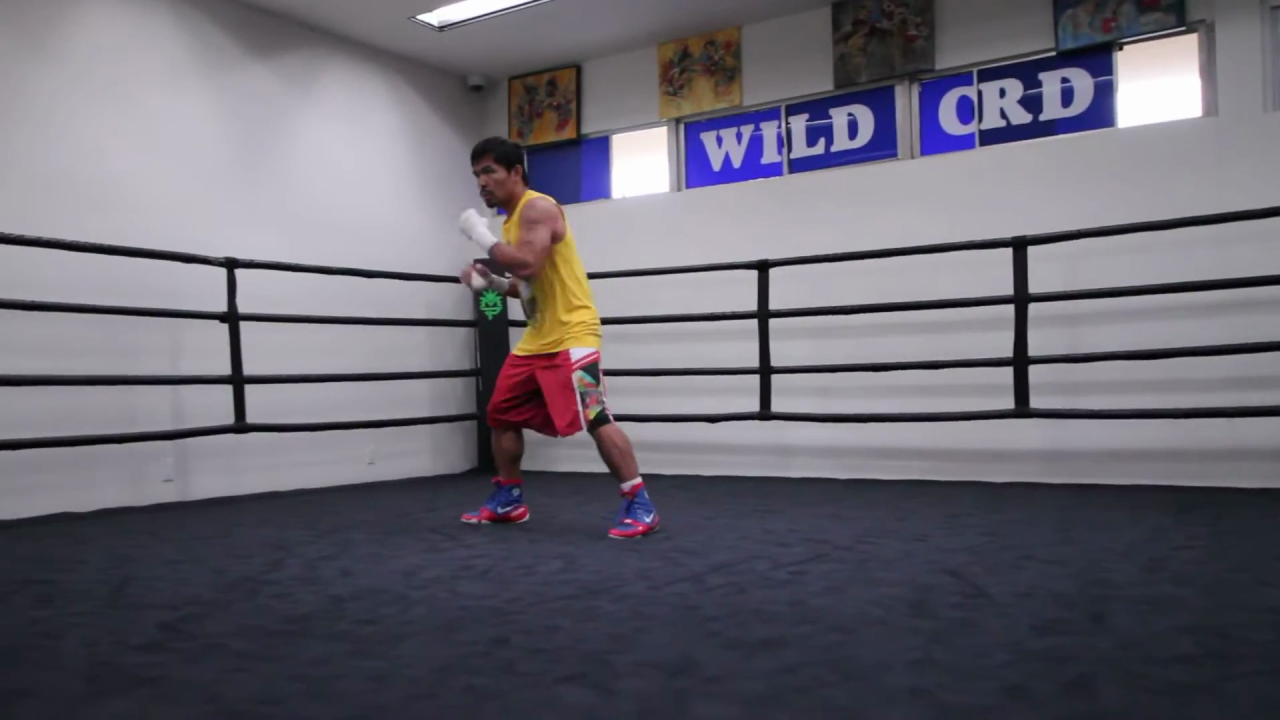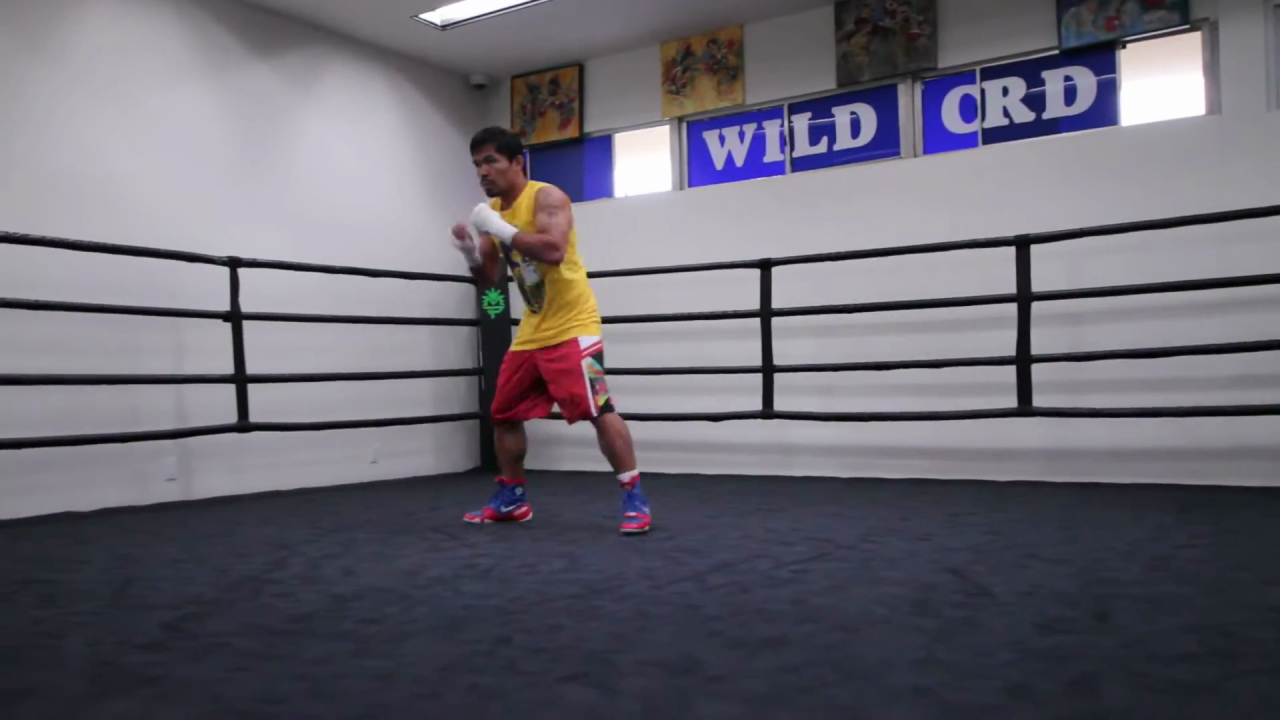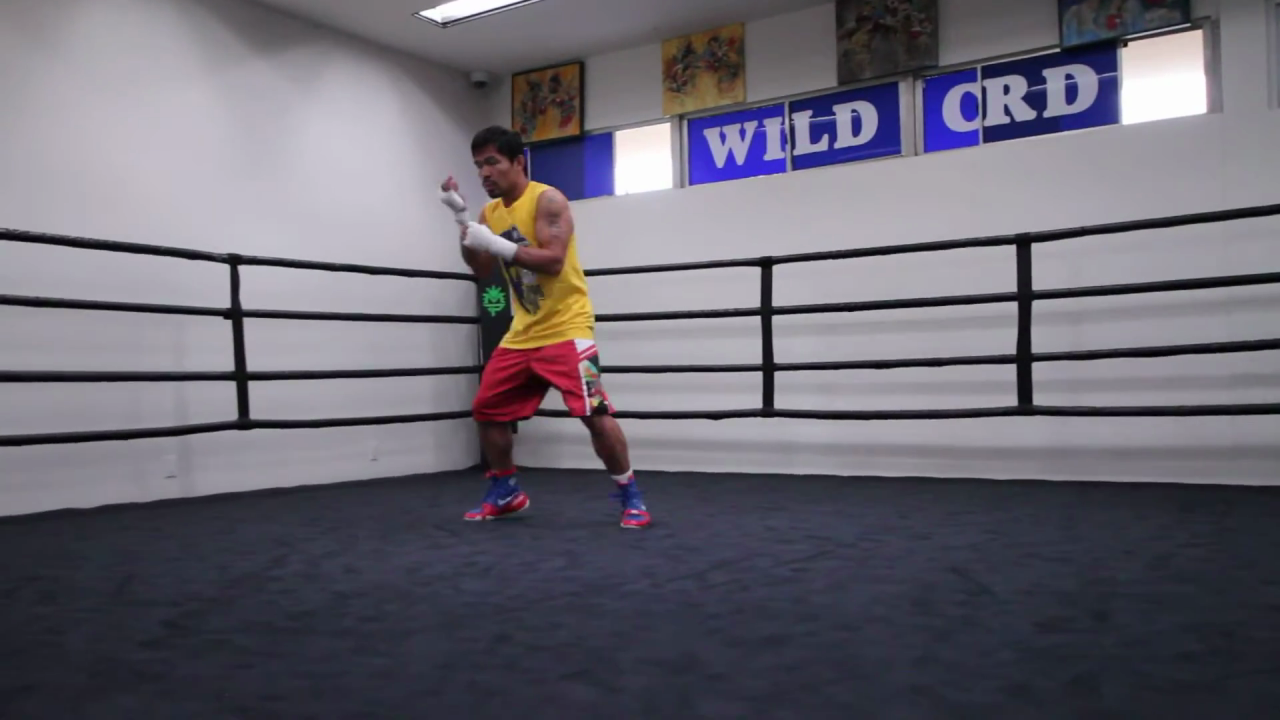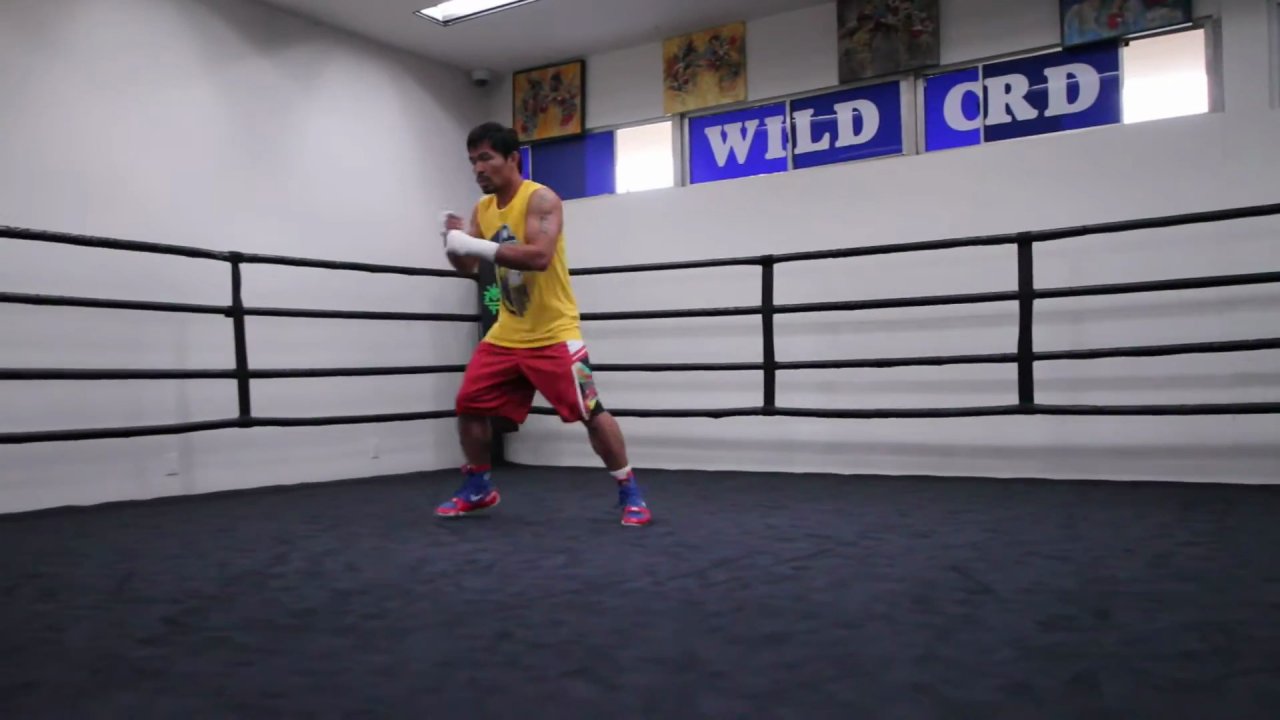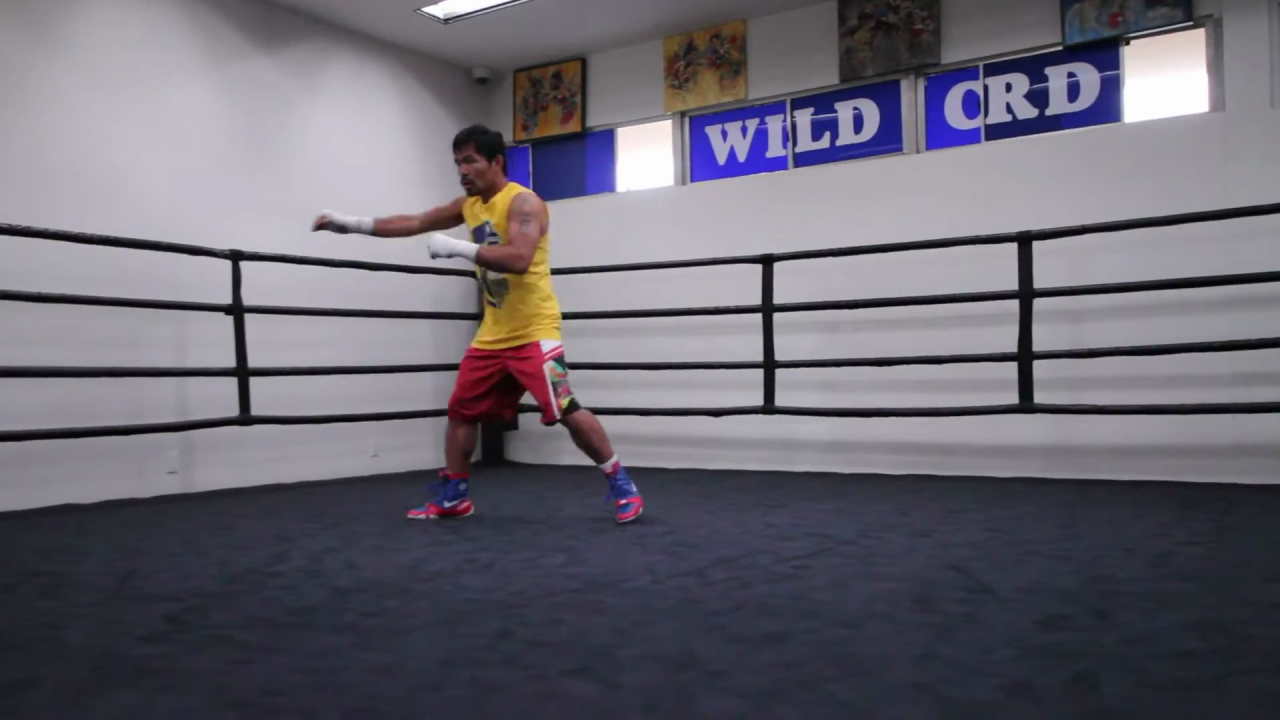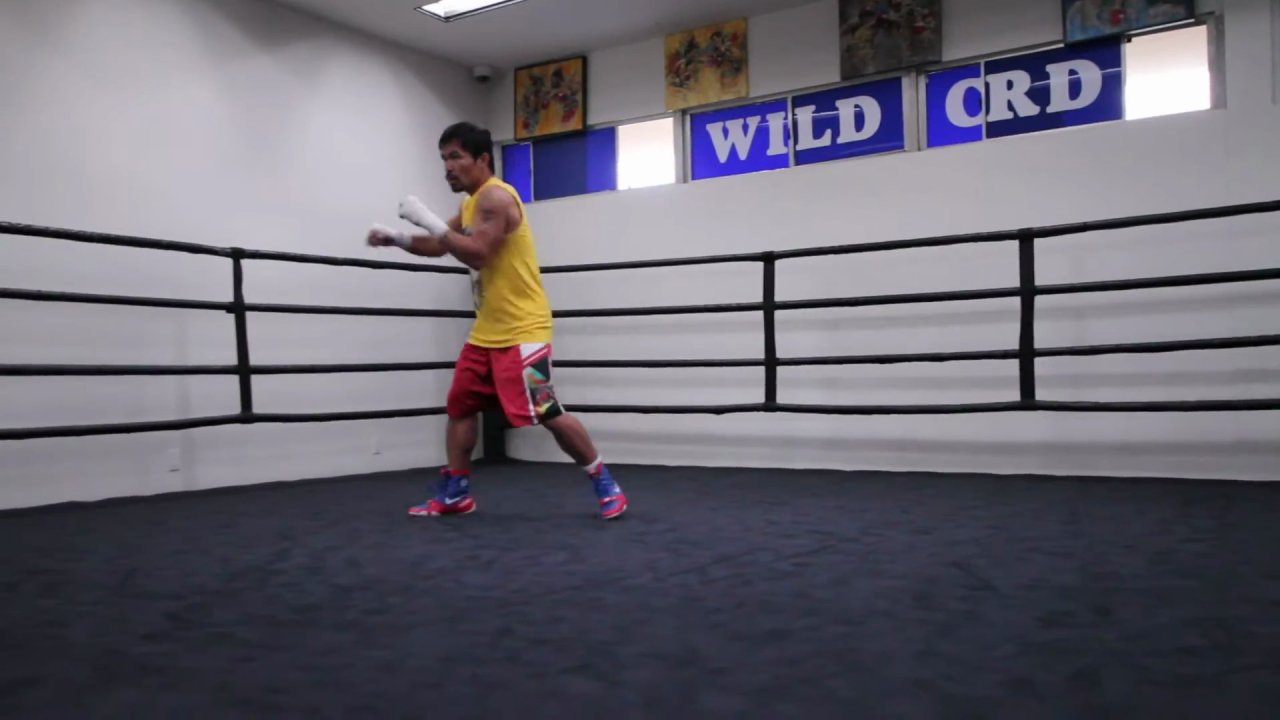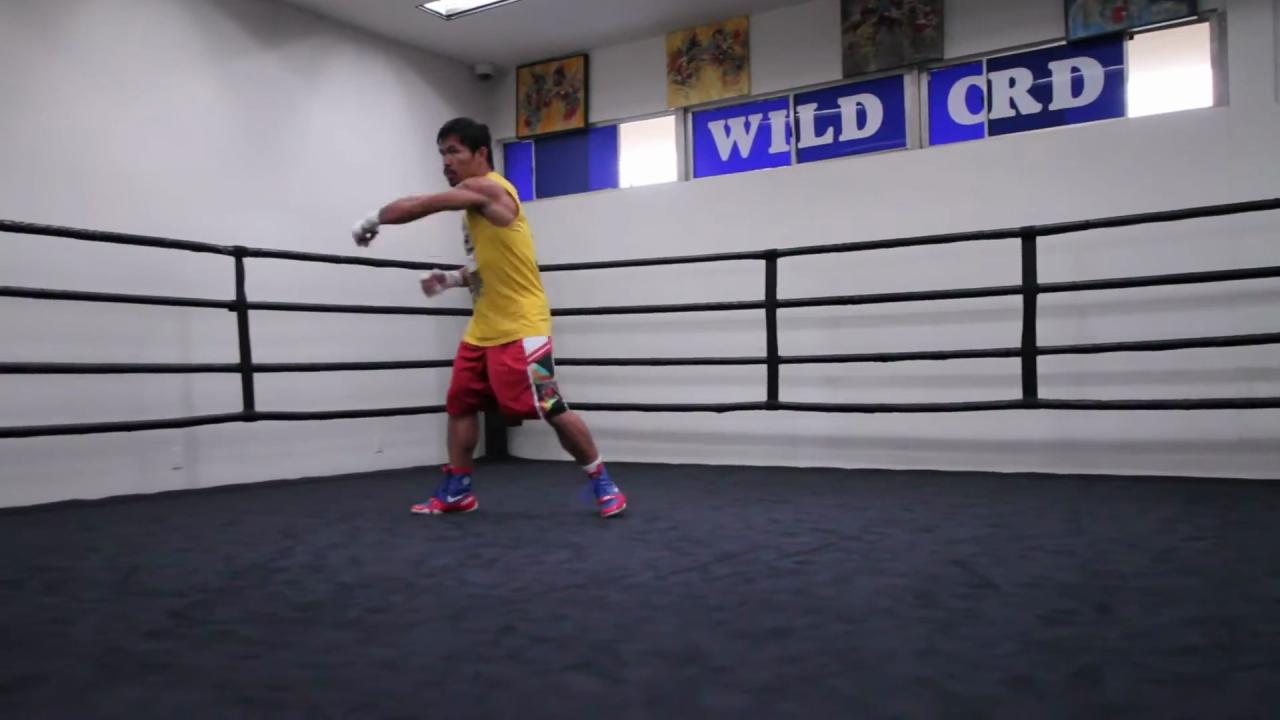
dt=0.1s
person 1, frame 1
left shoulder: (539, 208)
right shoulder: (514, 219)
left elbow: (528, 266)
left wrist: (484, 238)
right wrist: (488, 281)
left hip: (572, 335)
right hip: (537, 340)
left knee: (594, 419)
right knee: (501, 415)
left ankle: (640, 507)
right ankle: (508, 500)
person 1, frame 2
left shoulder: (546, 196)
right shoulder: (493, 210)
left elbow: (554, 248)
right elbow: (488, 277)
left wrist: (499, 229)
right wrist: (473, 250)
left hip: (573, 326)
right hip: (532, 334)
left knee: (598, 409)
right knee: (504, 413)
left ankle: (635, 499)
right ankle: (511, 499)
person 1, frame 3
left shoulder: (548, 200)
right shoulder: (492, 211)
left elbow: (552, 262)
right elbow: (483, 269)
left wrist: (495, 243)
right wrist: (461, 213)
left hip: (566, 329)
right hip: (522, 334)
left knee: (593, 411)
right knee: (487, 410)
left ankle: (631, 497)
right ankle: (506, 491)
person 1, frame 4
left shoulder: (539, 199)
right shoulder: (484, 207)
left elbow: (539, 258)
right elbow: (465, 267)
left wrist: (476, 246)
right wrist: (455, 241)
left hip: (553, 331)
right hip: (507, 334)
left knee: (589, 412)
right knee: (468, 405)
left ankle: (630, 494)
right ankle: (477, 488)
person 1, frame 5
left shoulder: (523, 201)
right shoulder: (468, 205)
left elbow: (518, 260)
right elbow: (414, 225)
left wrist: (459, 248)
right wrist: (353, 223)
left hip: (532, 330)
right hip: (493, 335)
left knee: (566, 411)
right knee: (462, 412)
left ankle: (623, 487)
right ankle: (453, 495)
person 1, frame 6
left shoulder: (496, 197)
right shoulder: (473, 202)
left elbow: (474, 254)
right elbow: (439, 246)
left wrist: (429, 220)
right wrist: (396, 237)
left hip: (523, 330)
right hip: (488, 330)
left knee: (549, 415)
right knee: (460, 406)
left ankle: (606, 485)
right ankle: (455, 492)
person 1, frame 7
left shoulder: (488, 189)
right shoulder: (473, 194)
left elbow: (419, 206)
left wrist: (372, 221)
right wrist: (453, 279)
left hip: (521, 326)
right hip: (483, 328)
left knee: (552, 410)
right knee: (459, 406)
left ankle: (604, 484)
right ankle: (457, 490)
